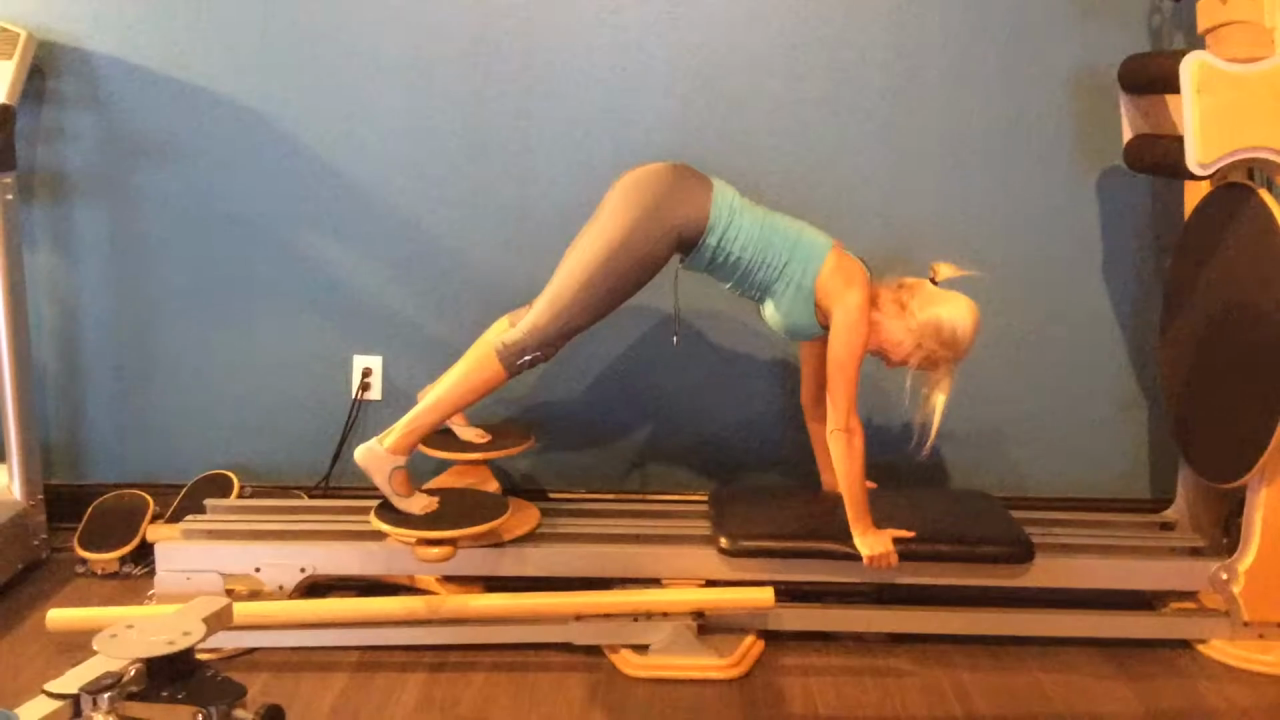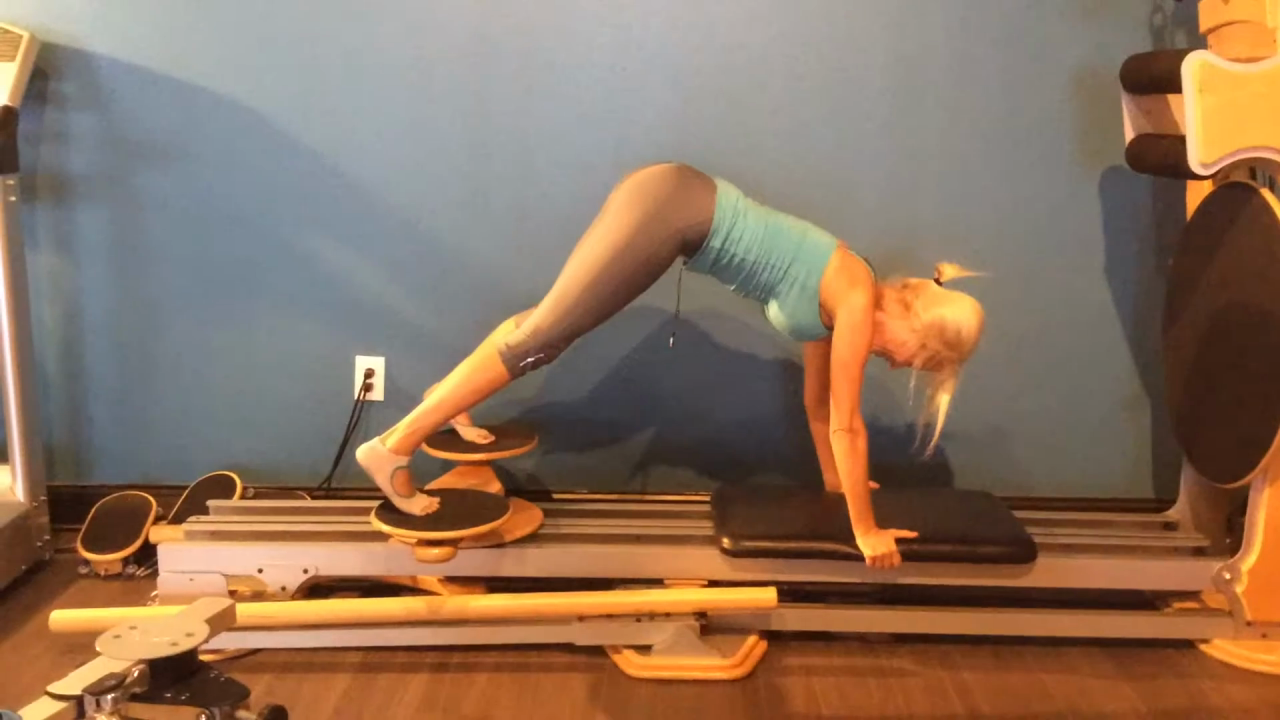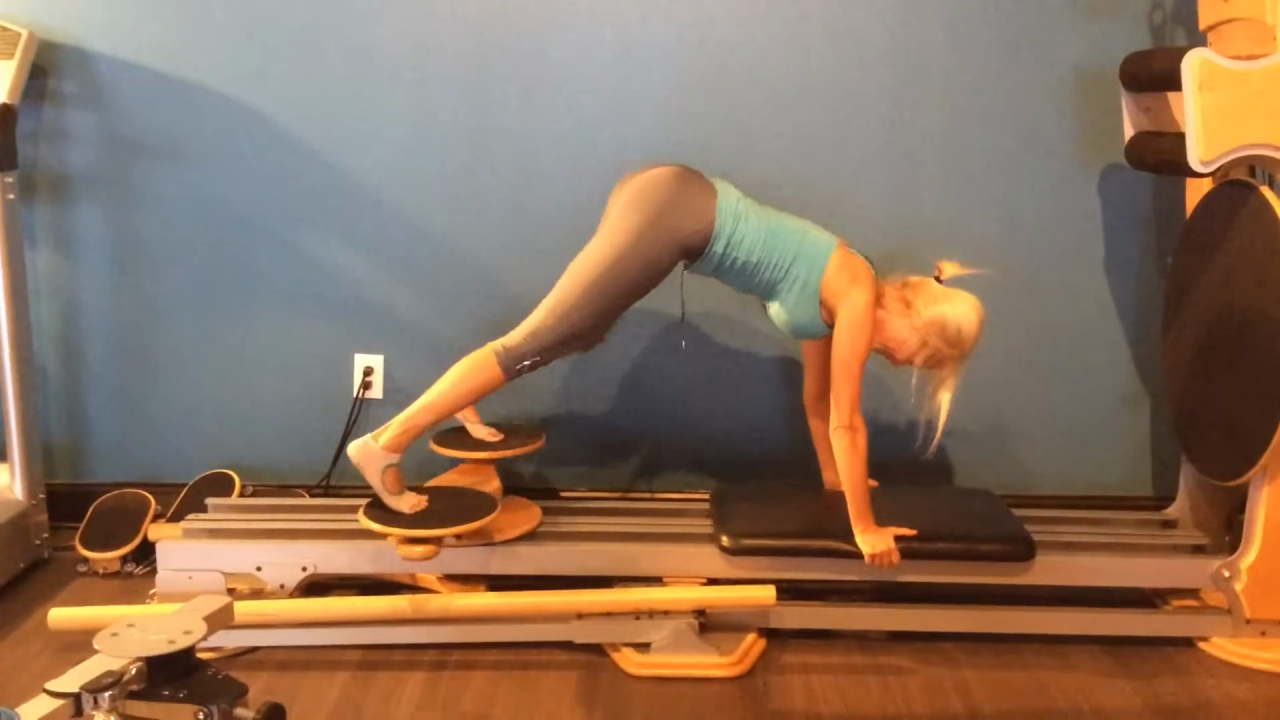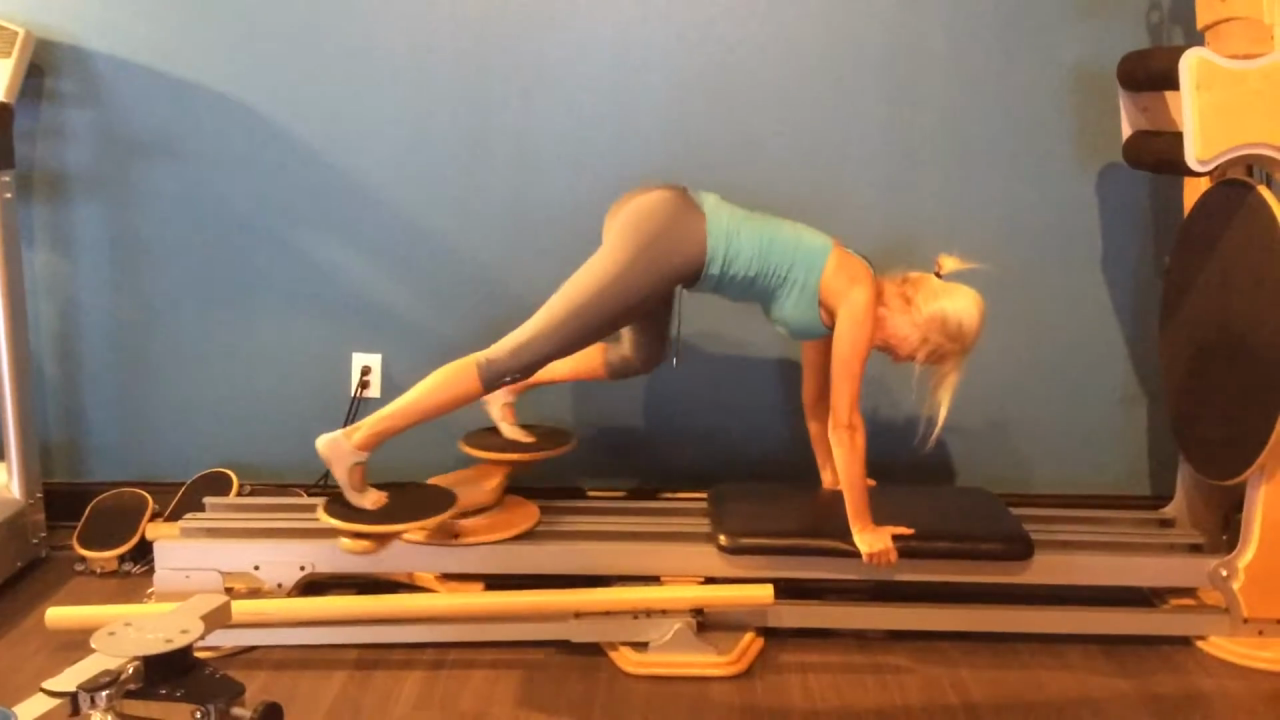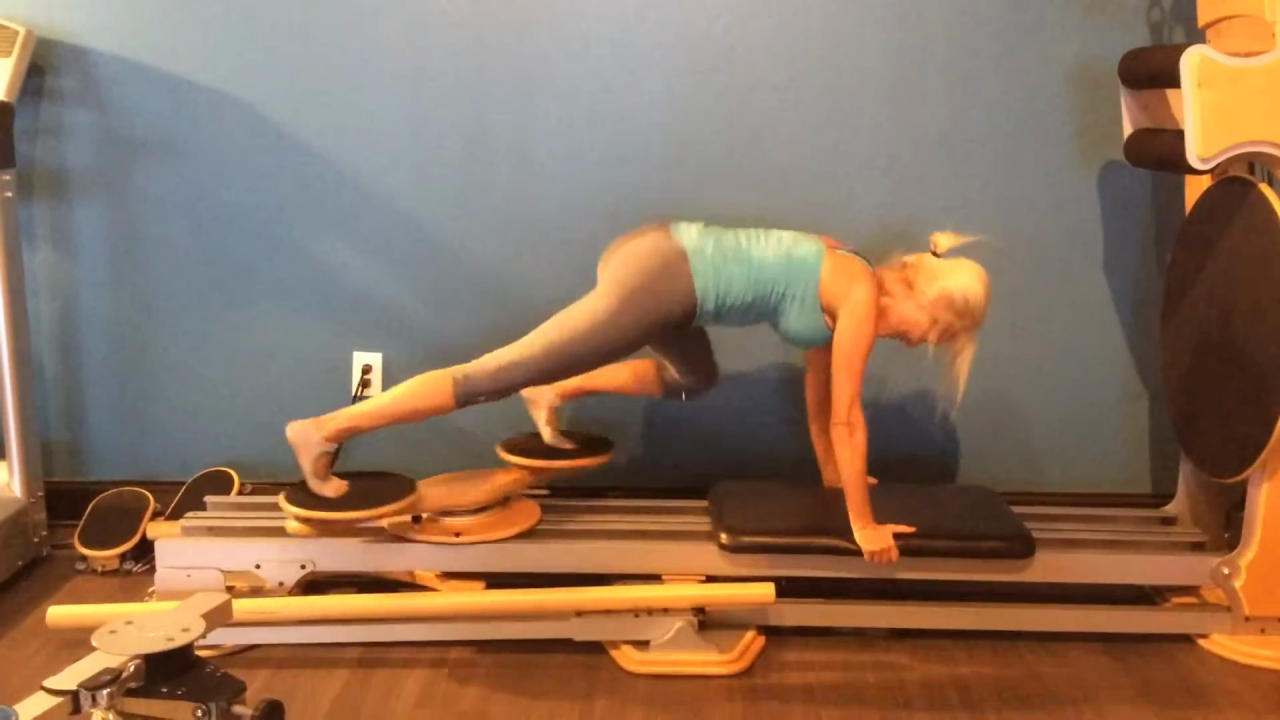
dt=0.3s
person 1, frame 1
left shoulder: (831, 303)
right shoulder: (853, 299)
left elbow: (815, 405)
right elbow: (842, 423)
left wrist: (833, 483)
right wrist: (863, 529)
left hip: (666, 203)
right hip: (666, 206)
left knee: (543, 313)
right knee: (539, 335)
left ankle: (442, 395)
right ankle: (392, 445)
person 1, frame 2
left shoulder: (833, 303)
right shoulder: (858, 299)
left elbow: (817, 405)
right elbow: (846, 424)
left wrist: (835, 482)
right wrist: (866, 529)
left hip: (670, 203)
right hip: (670, 206)
left knee: (549, 319)
right knee: (543, 337)
left ankle: (447, 395)
right ankle: (393, 447)
person 1, frame 3
left shoulder: (836, 300)
right shoulder: (860, 297)
left elbow: (817, 401)
right elbow: (846, 421)
left wrist: (832, 478)
right wrist: (864, 527)
left hip: (667, 202)
right hip: (671, 211)
left knee: (582, 333)
right knee: (539, 341)
left ankle: (461, 398)
right ankle: (385, 444)
person 1, frame 4
left shoulder: (835, 296)
right shoulder: (861, 295)
left elbow: (816, 401)
right elbow: (844, 420)
left wrist: (831, 477)
right wrist: (862, 526)
left hip: (666, 219)
right hip: (667, 235)
left knee: (641, 355)
right knee: (518, 354)
left ankle: (509, 394)
right ankle: (353, 441)
person 1, frame 5
left shoulder: (841, 285)
right shoulder: (862, 294)
left elbow: (817, 398)
right elbow: (844, 420)
left wrist: (833, 477)
right wrist: (863, 525)
left hip: (659, 252)
right hip: (658, 278)
left knee: (695, 379)
right knee: (496, 374)
left ankle: (555, 390)
right ankle: (322, 431)
